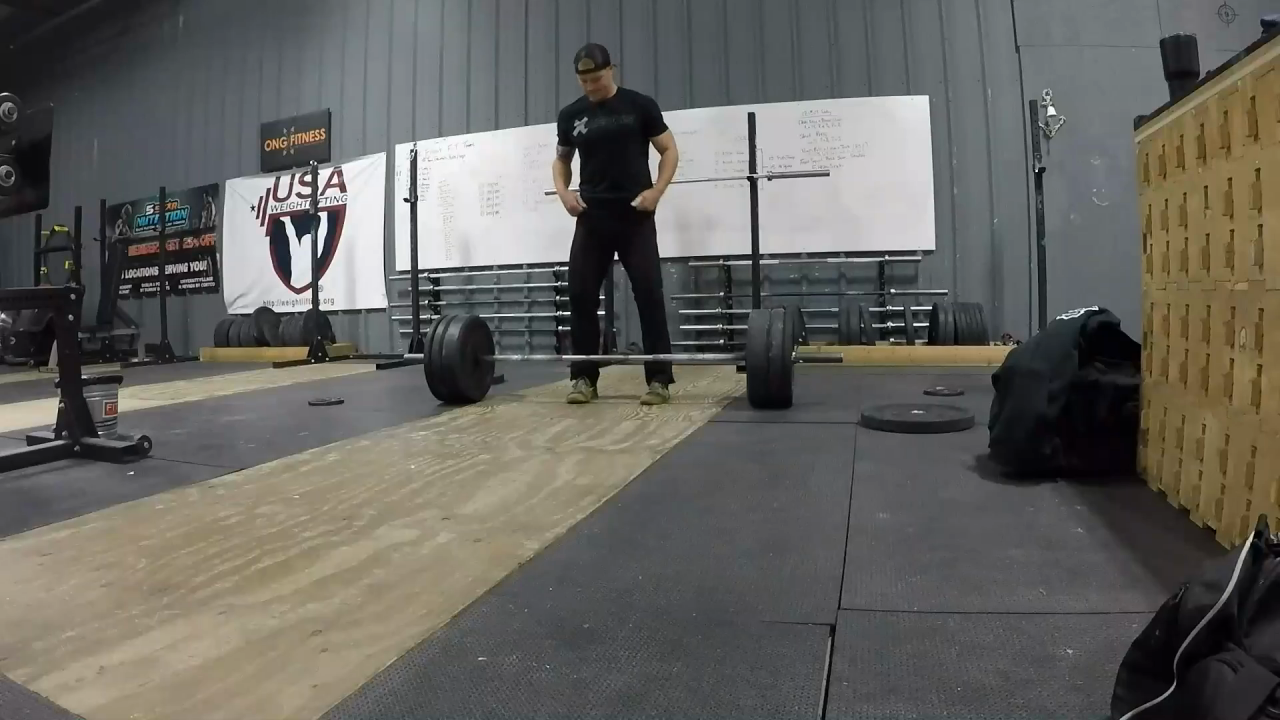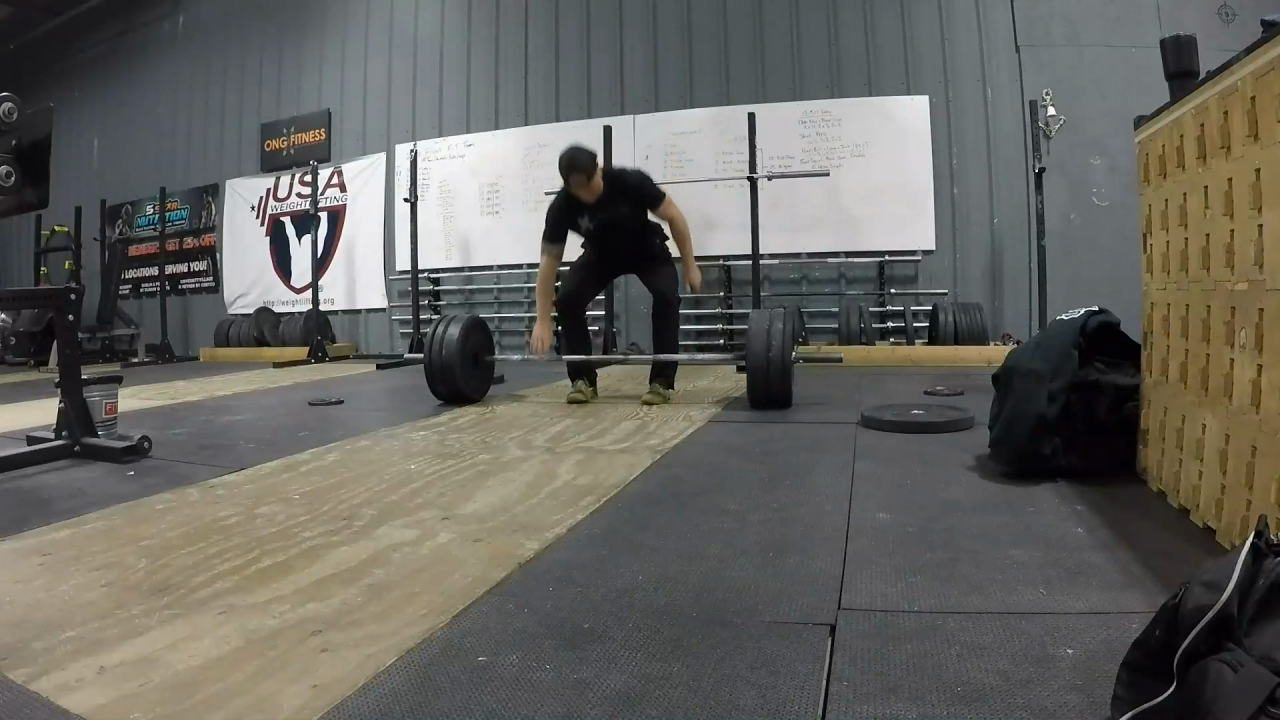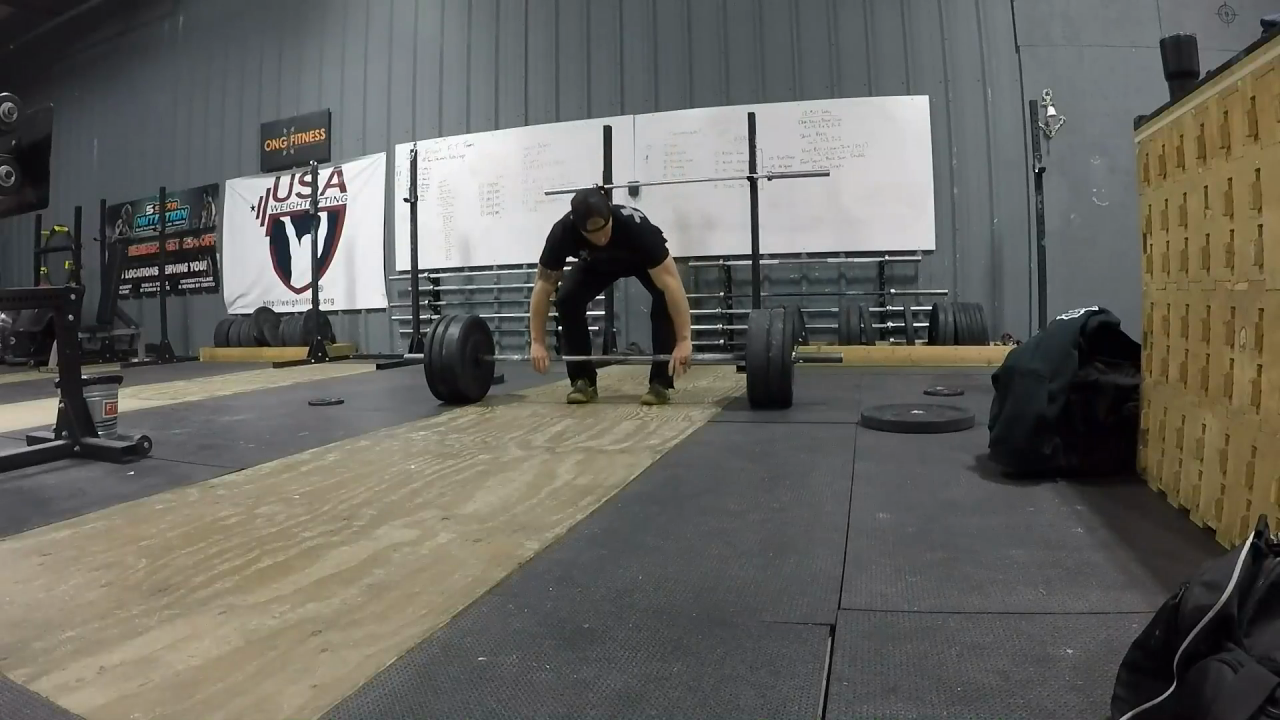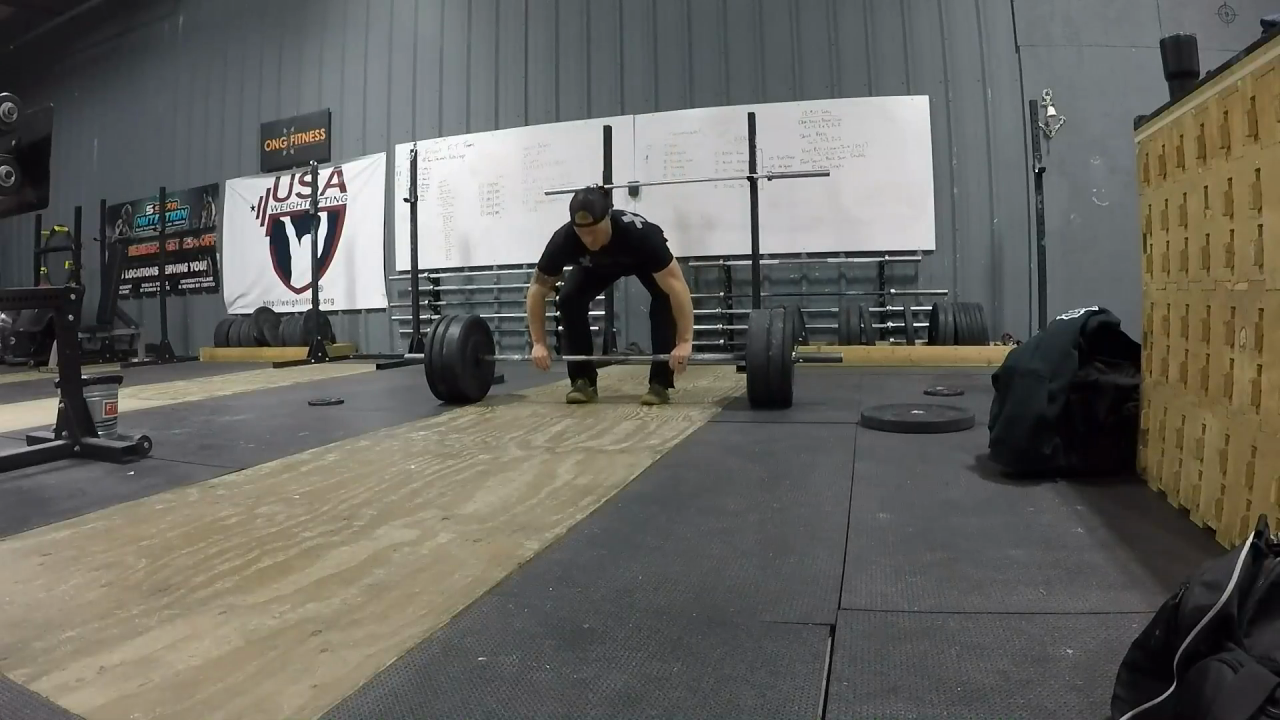
dt=0.5s
person 1, frame 1
left shoulder: (639, 106)
right shoulder: (570, 115)
left elbow: (668, 150)
right elbow: (561, 161)
left wrist: (657, 189)
right wrist: (564, 192)
left hip: (636, 217)
right hip: (591, 218)
left knee: (648, 294)
right knee: (580, 295)
left ankle: (659, 379)
right ankle: (584, 378)
person 1, frame 2
left shoulder: (630, 182)
right shoulder: (561, 207)
left elbow: (673, 217)
right elbow: (549, 262)
left wrist: (689, 266)
right wrist: (541, 322)
left hip: (646, 249)
right hip: (600, 254)
left knee: (667, 295)
right knee: (568, 299)
left ankle: (661, 382)
right ankle: (583, 380)
person 1, frame 3
left shoulder: (635, 225)
right shoulder: (562, 233)
left elbow: (671, 284)
right elbow: (543, 288)
left wrist: (683, 341)
right wrist: (537, 342)
left hip: (641, 258)
right hip: (596, 264)
left knee: (665, 297)
right knee: (567, 299)
left ankle: (660, 382)
right ankle: (583, 380)
person 1, frame 4
left shoulder: (639, 232)
right shoulder: (563, 241)
left elbow: (677, 287)
right elbow: (537, 291)
left wrist: (685, 342)
right wrist: (538, 343)
left hip: (642, 259)
left knee: (664, 296)
right knee: (569, 299)
left ankle: (660, 383)
right ankle: (583, 380)
